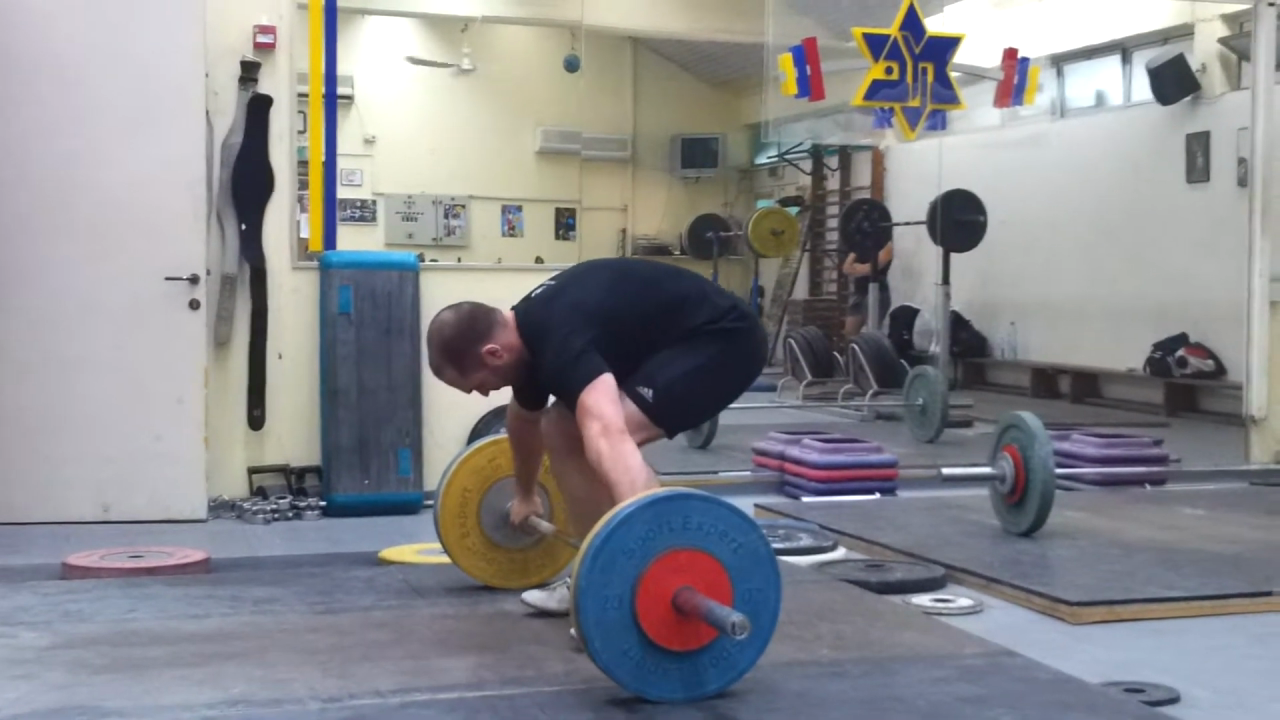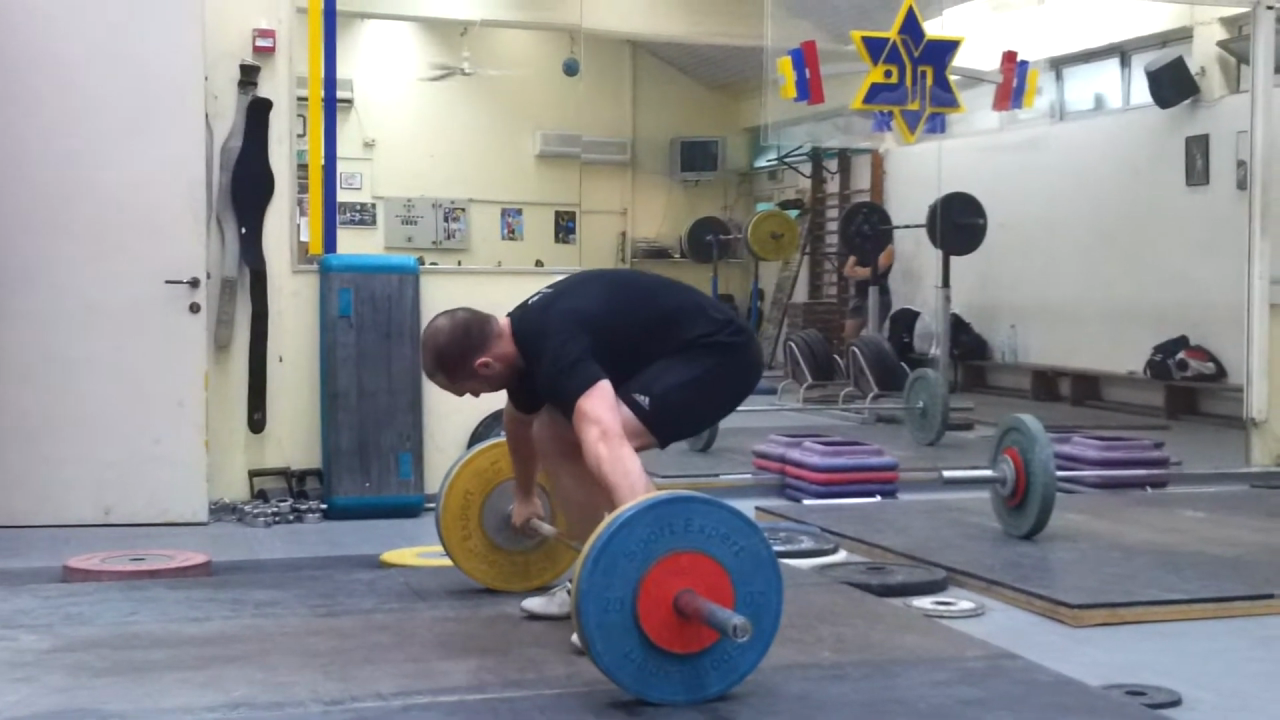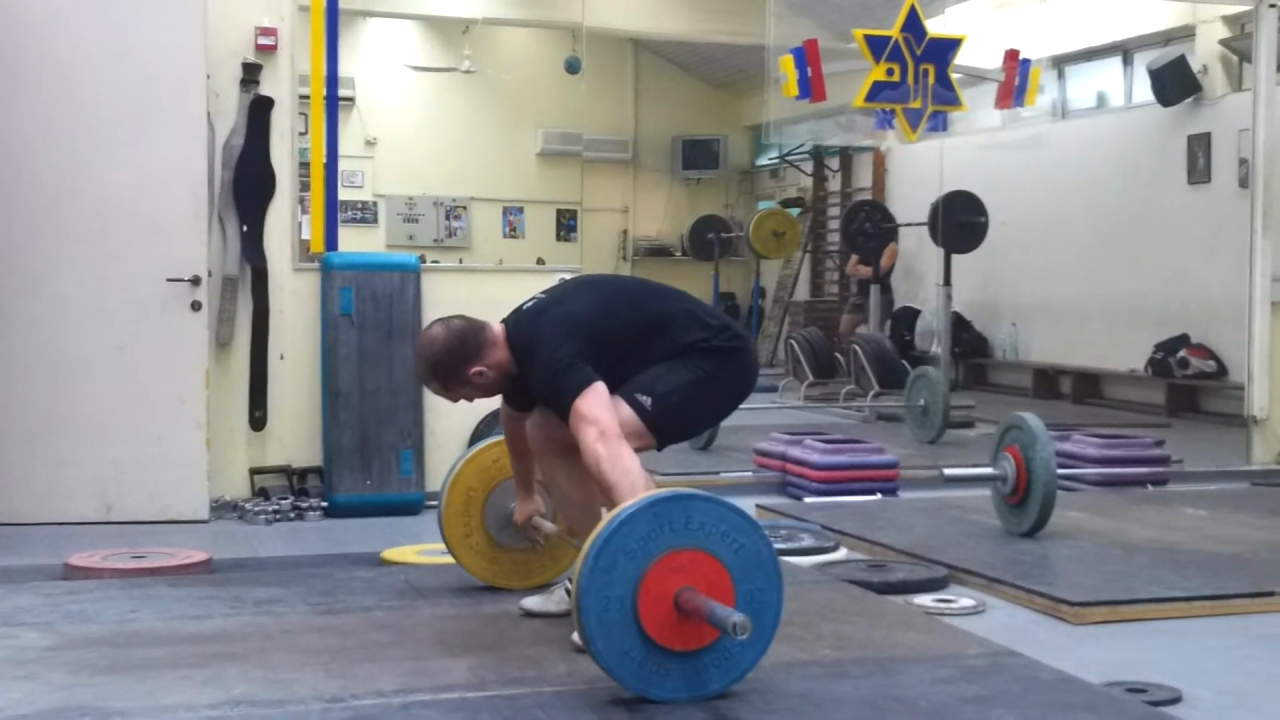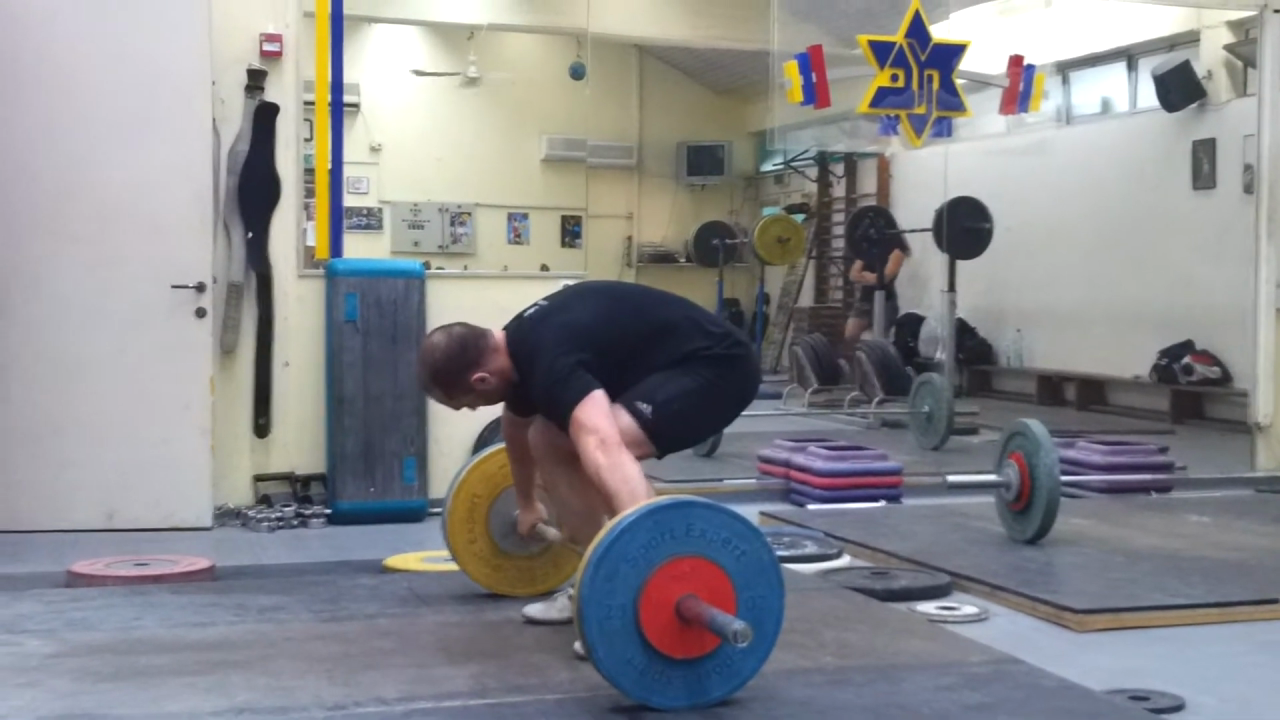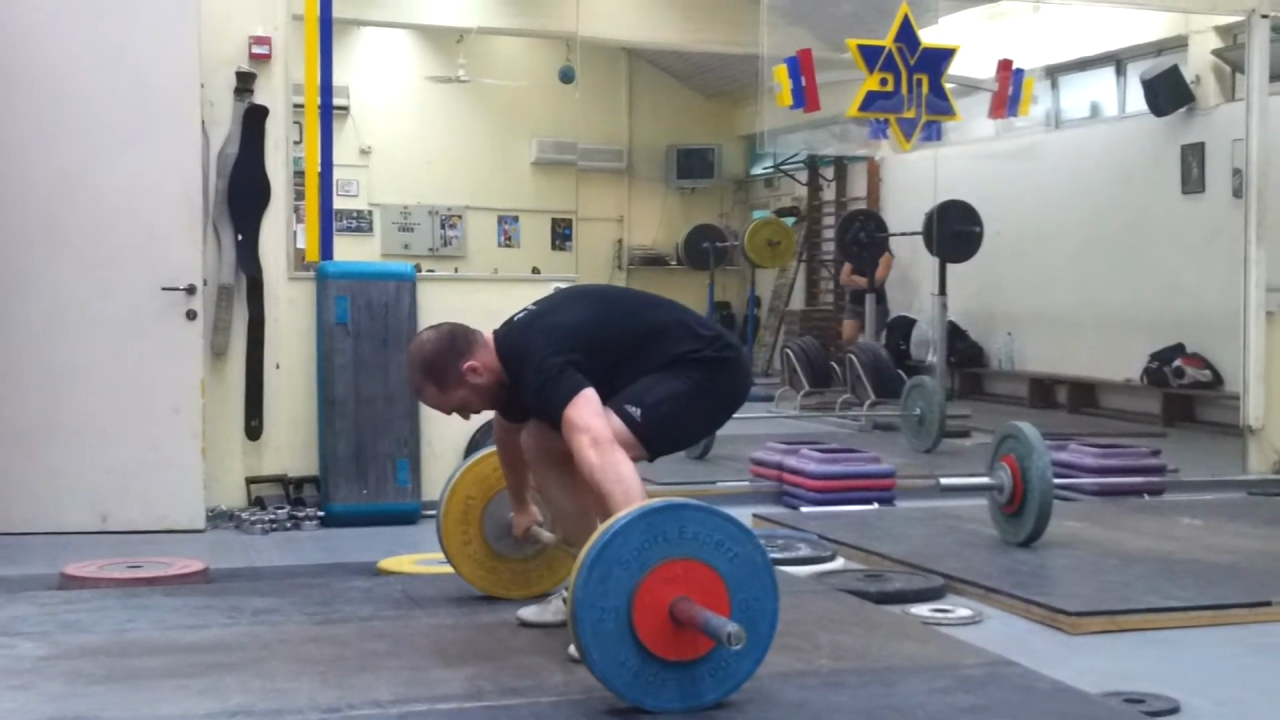
dt=0.2s
person 1, frame 1
left shoulder: (561, 340)
right shoulder: (527, 334)
left elbow: (607, 436)
right elbow: (525, 419)
right wrist: (524, 495)
left hip: (723, 340)
left knee: (607, 434)
right knee: (560, 430)
person 1, frame 2
left shoulder: (556, 347)
right shoulder: (522, 336)
left elbow: (604, 442)
right elbow: (520, 420)
right wrist: (524, 498)
left hip: (719, 353)
right hip: (669, 349)
left knee: (600, 437)
right knee: (552, 434)
person 1, frame 3
left shoulder: (551, 353)
right shoulder: (516, 338)
left elbow: (603, 442)
right elbow: (516, 419)
right wrist: (525, 495)
left hip: (716, 357)
right hip: (663, 354)
left knee: (596, 437)
right knee: (544, 431)
person 1, frame 4
left shoulder: (551, 360)
right shoulder: (518, 345)
left elbow: (604, 451)
right elbow: (517, 427)
right wrist: (527, 504)
left hip: (718, 365)
right hip: (666, 362)
left knee: (598, 442)
right knee: (547, 438)
person 1, frame 5
left shoulder: (540, 362)
right shoulder: (509, 350)
left elbow: (598, 449)
right elbow: (509, 431)
right wrist: (521, 507)
left hip: (708, 368)
right hip: (656, 366)
left knee: (587, 447)
right knee: (540, 443)
